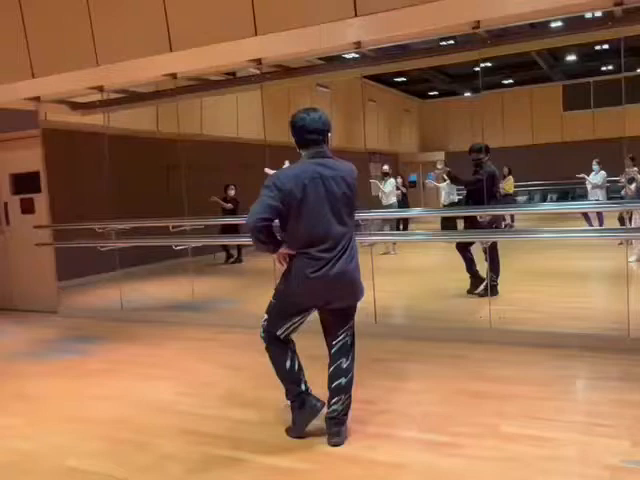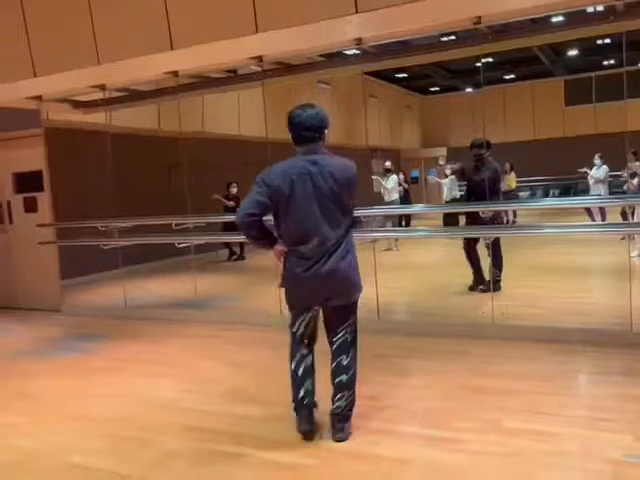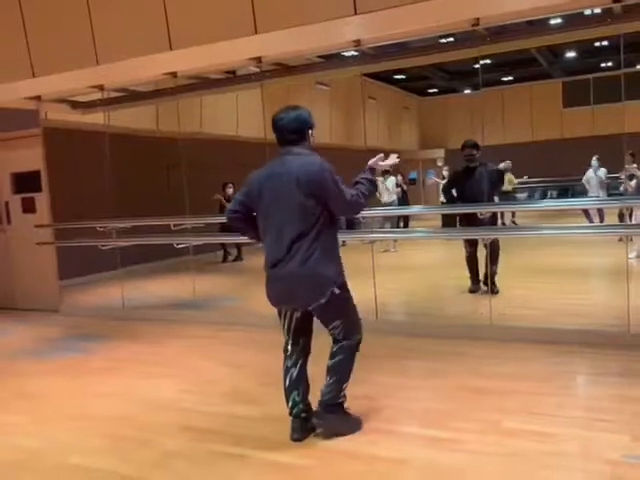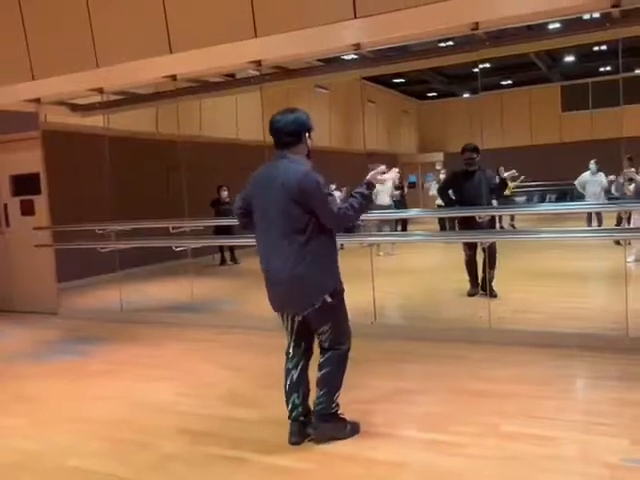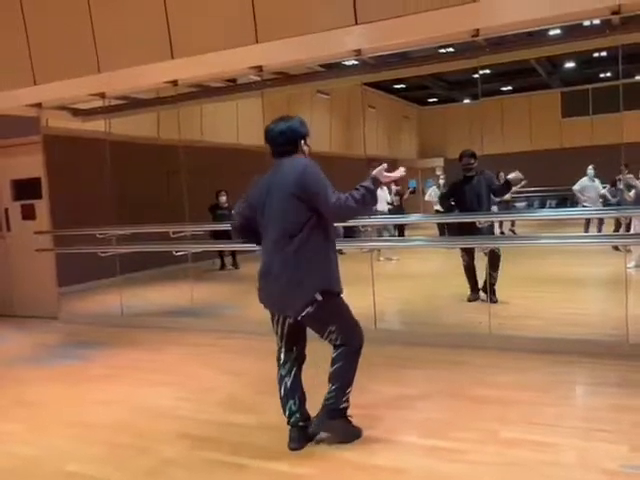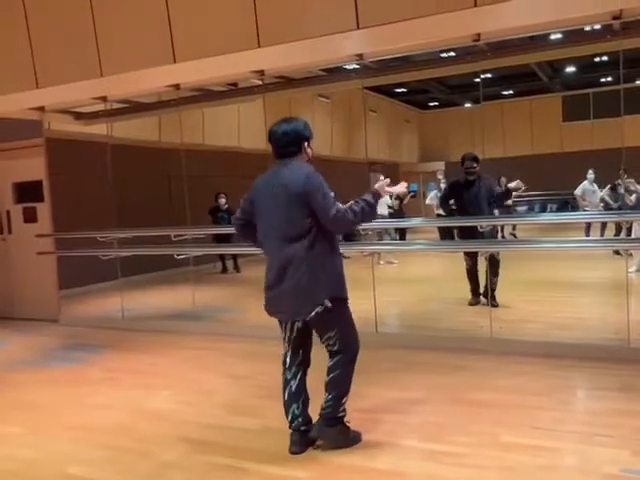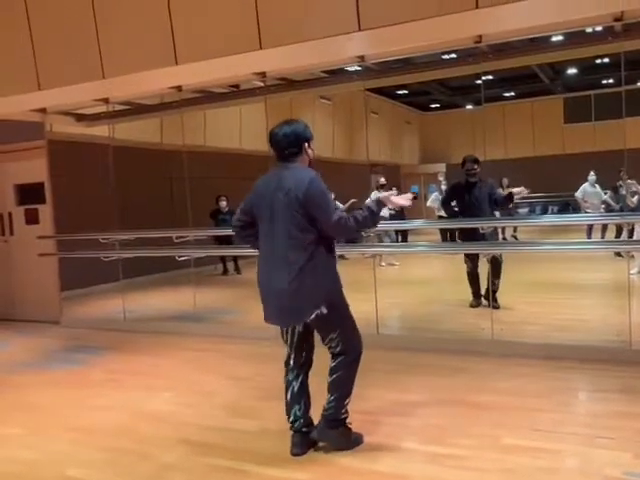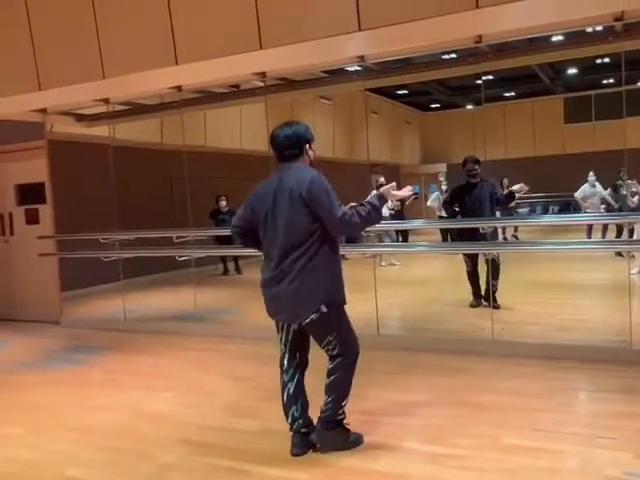
dt=0.3s
person 1, frame 1
left shoulder: (285, 180)
right shoulder: (349, 172)
left elbow: (256, 223)
left wrist: (276, 246)
left hip: (302, 278)
right hip: (344, 278)
left knee: (273, 334)
right knee: (341, 350)
left ankle: (302, 402)
right ankle: (336, 423)
person 1, frame 2
left shoulder: (276, 175)
right shoulder: (346, 169)
left elbow: (245, 218)
left wrist: (273, 242)
left hip: (300, 276)
right hip: (341, 275)
left knee: (301, 343)
right knee: (343, 346)
left ankle: (305, 414)
right ankle: (341, 420)
person 1, frame 3
left shoulder: (260, 177)
right shoulder: (315, 167)
left elbow: (235, 215)
right elbow: (349, 205)
right wrist: (371, 172)
left hip: (281, 278)
right hip: (319, 275)
left knee: (294, 347)
right knee: (347, 336)
left ankle: (299, 418)
right ankle: (330, 410)
person 1, frame 4
left shoulder: (259, 177)
right shoulder: (304, 174)
left elbow: (243, 215)
right elbow: (338, 219)
right wrist: (368, 186)
left hip: (280, 281)
right hip: (314, 279)
left knee: (297, 349)
right knee: (335, 345)
left ankle: (298, 422)
right ankle: (325, 420)
person 1, frame 5
left shoulder: (262, 184)
right shoulder: (304, 170)
left elbow: (242, 226)
right elbow: (338, 209)
right wrist: (374, 182)
left hip: (275, 286)
right hip: (310, 284)
left knee: (289, 356)
right knee: (349, 341)
left ankle: (298, 427)
right ankle: (333, 414)
person 1, frame 6
left shoulder: (262, 184)
right shoulder: (305, 176)
left elbow: (243, 225)
right elbow: (337, 219)
right wrist: (374, 196)
left hip: (281, 288)
right hip: (317, 285)
left knee: (294, 359)
right knee: (344, 349)
left ankle: (300, 431)
right ankle: (330, 423)
person 1, frame 7
left shoulder: (261, 186)
right shoulder: (308, 181)
left elbow: (241, 225)
right elbow: (338, 226)
right wrist: (377, 204)
left hip: (277, 292)
right hip: (315, 289)
left knee: (297, 359)
right knee: (347, 349)
left ankle: (301, 433)
right ankle: (332, 425)
person 1, frame 8
left shoulder: (263, 190)
right shoulder: (310, 180)
left elbow: (240, 229)
right elbow: (342, 224)
right wrist: (380, 199)
left hip: (278, 292)
right hip: (315, 291)
left knee: (292, 362)
right knee: (344, 352)
left ankle: (300, 433)
right ankle: (329, 427)
person 2, frame 1
left shoulder: (489, 171)
right shoulder: (479, 171)
left elbow: (468, 183)
left wrist: (450, 174)
left hip: (489, 218)
right hip: (476, 218)
left knee: (490, 252)
right knee: (462, 245)
left ankle: (492, 285)
right ankle: (476, 278)
person 2, frame 2
left shoulder: (491, 168)
right shoulder: (476, 167)
left elbow: (478, 180)
left wrist: (462, 171)
right wrist: (467, 204)
left hip: (490, 215)
right hip: (475, 214)
left knee: (493, 247)
right knee: (468, 245)
left ankle: (495, 281)
right ankle: (478, 277)
person 2, frame 3
left shoulder: (488, 169)
right shoulder: (458, 174)
left elbow: (496, 187)
right elbow: (446, 189)
left wrist: (500, 172)
right wrist: (454, 202)
left hip: (487, 215)
right hip: (467, 217)
left knee: (492, 247)
right knee: (470, 250)
left ankle: (490, 280)
right ankle: (475, 281)
person 2, frame 4
left shoulder: (487, 174)
right shoulder: (456, 176)
left elbow: (496, 193)
right elbow: (442, 190)
left wrist: (504, 180)
right wrist: (452, 205)
left hip: (486, 219)
right hip: (466, 221)
left knee: (490, 252)
right knee: (469, 254)
left ankle: (487, 284)
right ankle: (474, 284)
person 2, frame 5
left shoulder: (486, 176)
right shoulder: (457, 184)
left elbow: (498, 192)
right elbow: (443, 199)
left wrist: (509, 181)
right wrist: (452, 209)
left hip: (484, 225)
right hip: (464, 227)
left knee: (494, 254)
right knee: (467, 260)
left ankle: (489, 287)
right ankle: (474, 290)
person 2, frame 6
left shoulder: (487, 182)
right shoulder: (456, 185)
left elbow: (497, 200)
right elbow: (443, 201)
left hip: (487, 229)
right hip: (467, 231)
left knee: (493, 259)
right knee: (470, 264)
left ankle: (490, 293)
right ankle: (475, 294)
person 2, frame 7
left shoulder: (488, 185)
right shoulder: (457, 188)
left elbow: (499, 202)
right elbow: (445, 203)
left wrist: (512, 194)
right wrist: (455, 215)
left hip: (488, 231)
right hip: (468, 233)
left knee: (496, 260)
right knee: (471, 266)
left ankle: (491, 294)
right ankle: (476, 296)
person 2, frame 8
left shoulder: (490, 185)
right shoulder: (459, 190)
left elbow: (501, 201)
right elbow: (446, 204)
left wrist: (512, 192)
right wrist: (455, 215)
left hip: (488, 232)
right hip: (468, 233)
left knee: (494, 262)
right knee: (470, 266)
left ankle: (490, 295)
right ankle: (477, 296)
